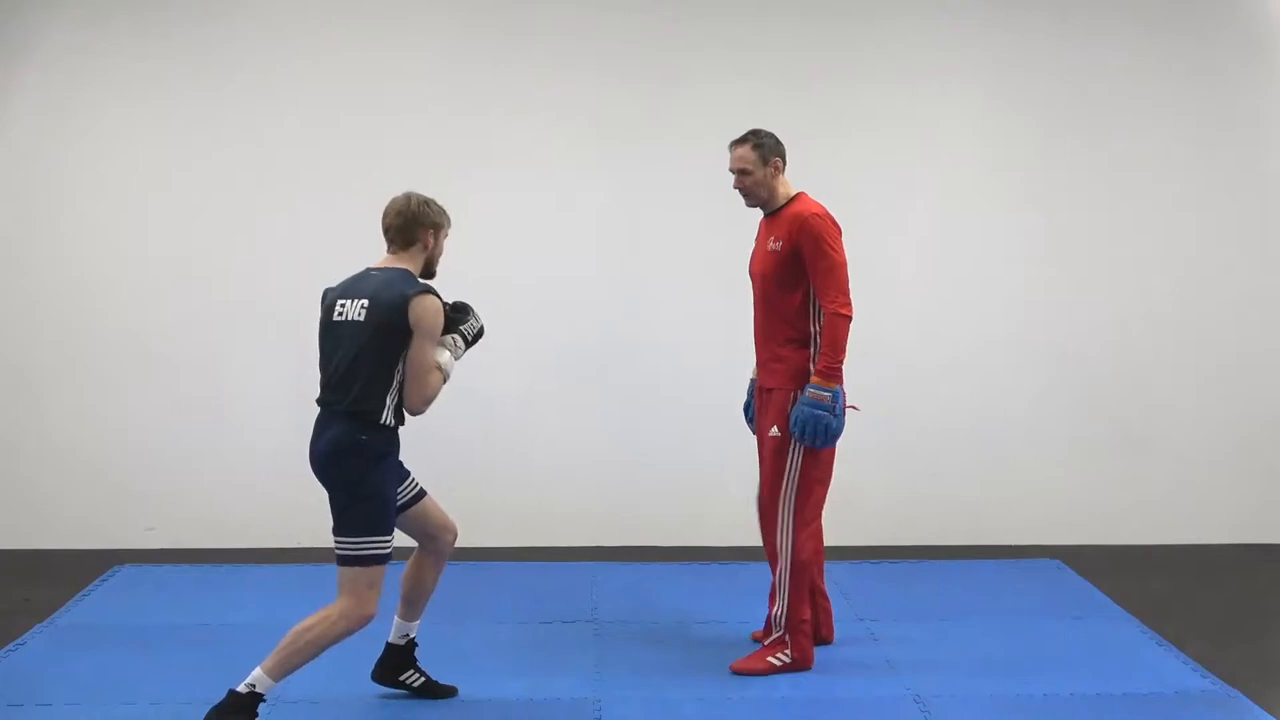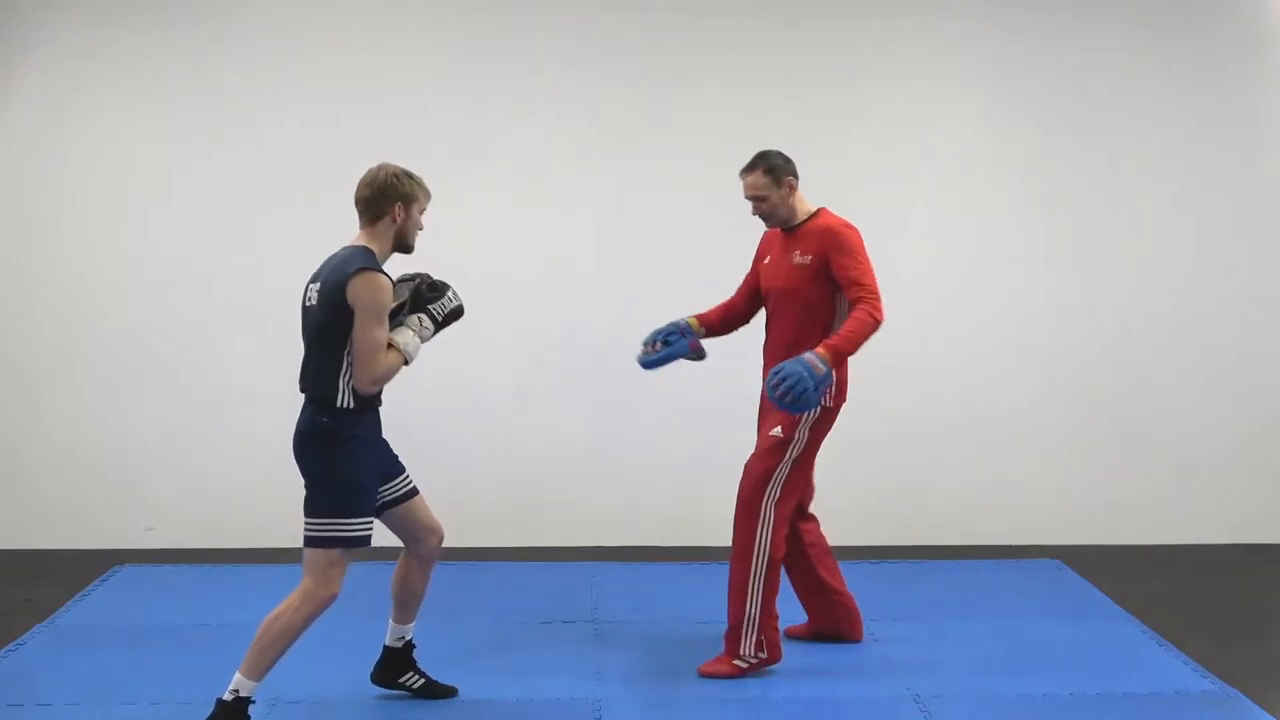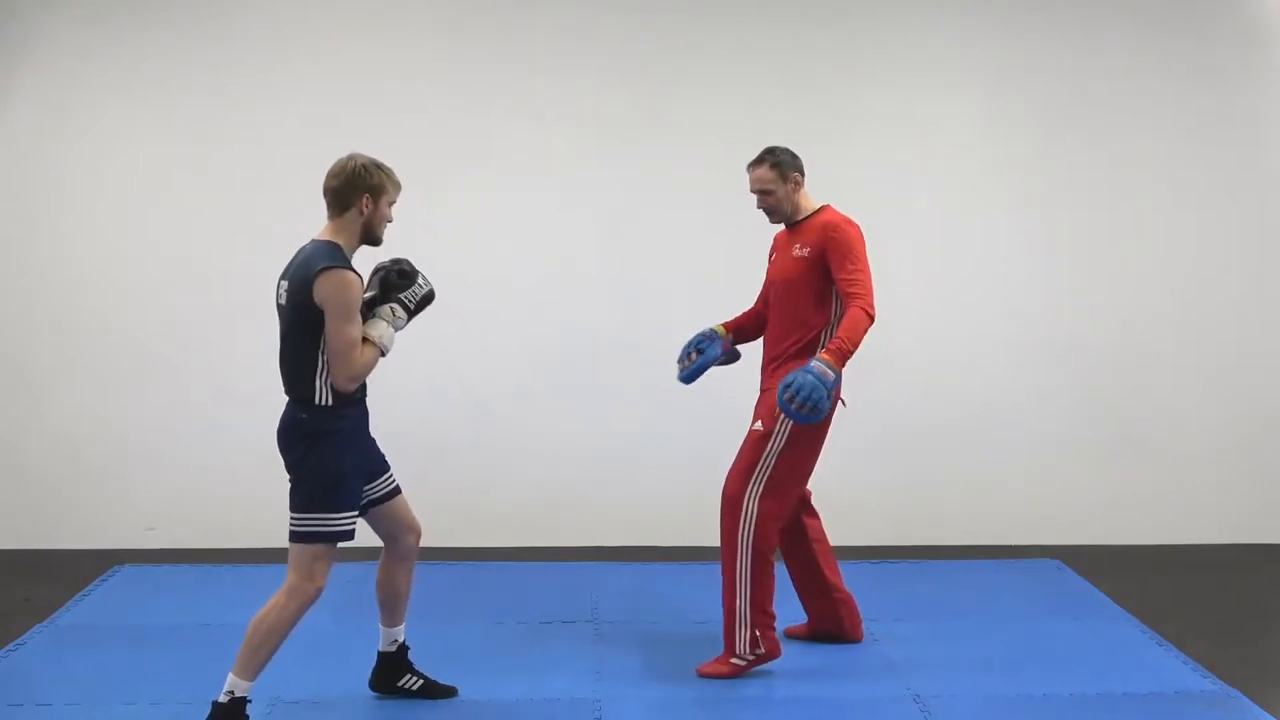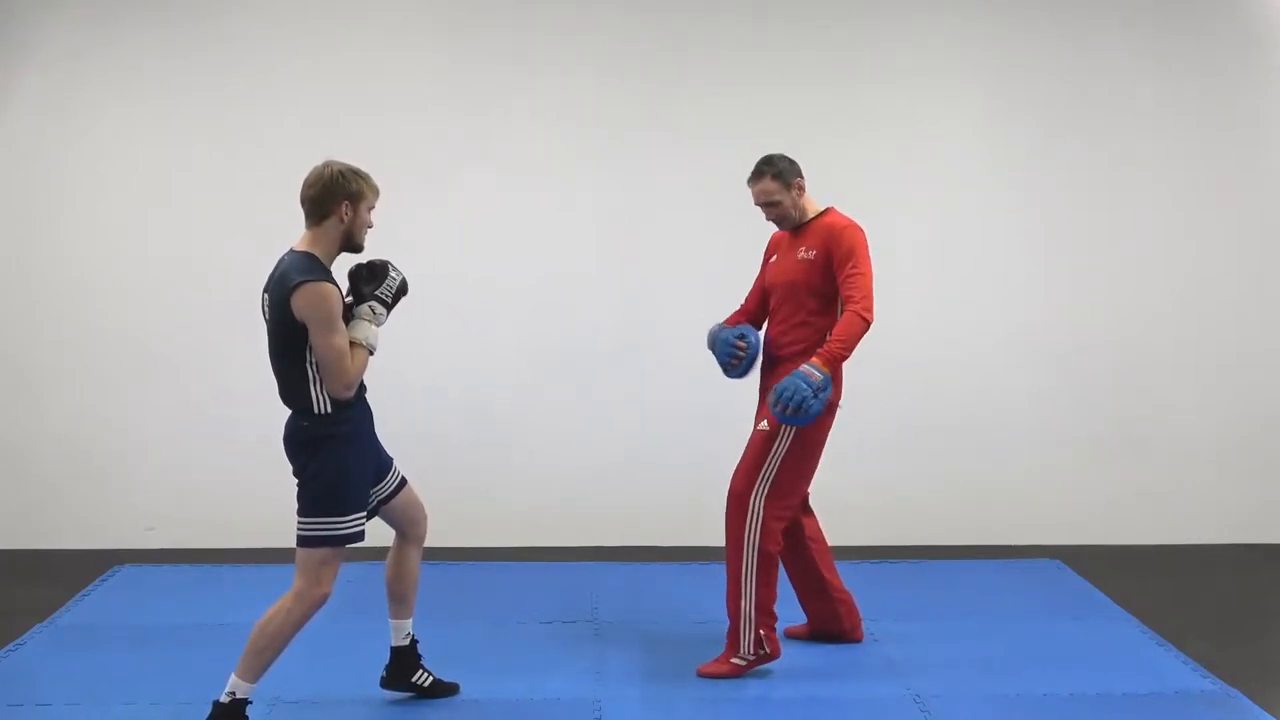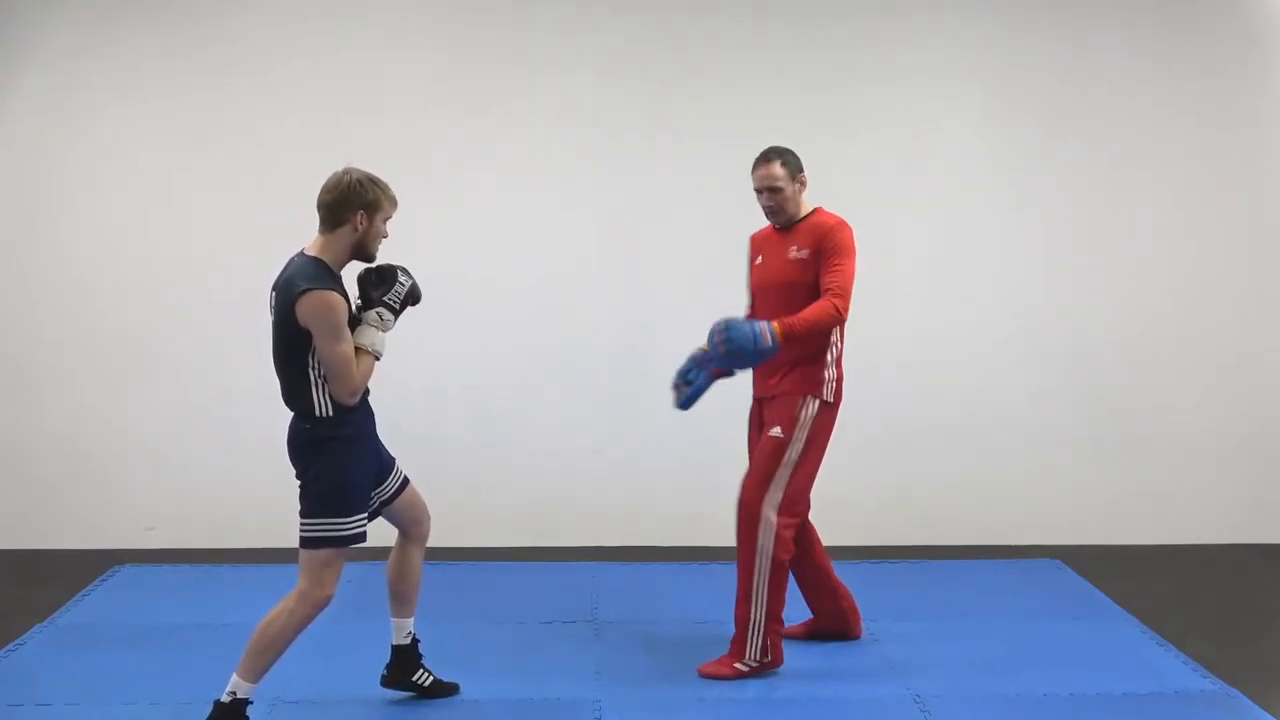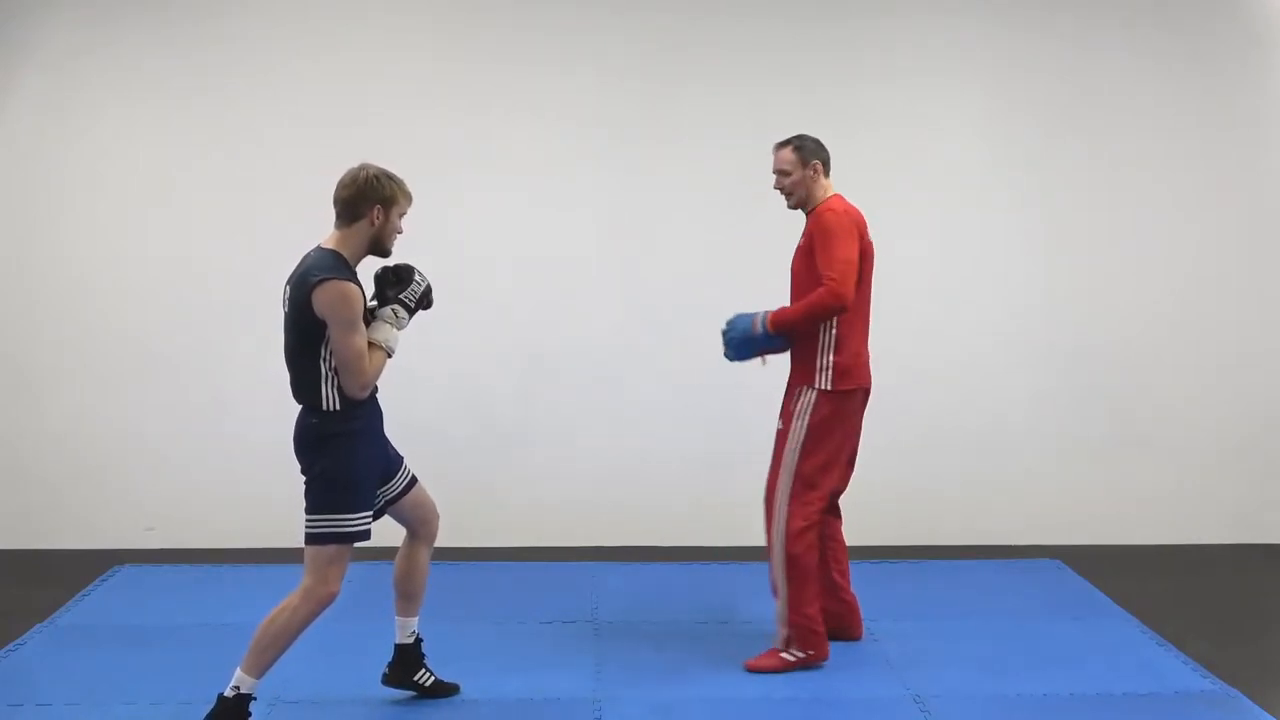
dt=0.7s
person 1, frame 1
left shoulder: (341, 291)
right shoulder: (422, 302)
right elbow: (416, 400)
right wrist: (454, 344)
left hip: (340, 439)
right hip: (361, 450)
left knee: (441, 537)
right knee: (357, 608)
left ankle: (397, 659)
person 1, frame 2
left shoulder: (335, 267)
right shoulder: (370, 279)
right elbow: (368, 378)
left wrist: (398, 315)
right wrist: (419, 326)
left hip: (354, 433)
right hip: (337, 438)
left knee: (427, 539)
right knee: (320, 589)
left ankle: (395, 660)
person 1, frame 3
left shoulder: (310, 260)
right shoulder: (336, 275)
right elbow: (347, 373)
left wrist: (374, 304)
right wrist: (392, 315)
left hip: (341, 429)
right hip: (324, 434)
left knee: (405, 536)
right knee: (306, 583)
left ankle: (392, 666)
person 1, frame 4
left shoulder: (295, 269)
right shoulder: (314, 287)
right elbow: (343, 380)
left wrist: (357, 306)
right wrist: (370, 313)
left hip: (347, 433)
right hip: (329, 441)
left knee: (413, 524)
right knee: (313, 589)
left ankle: (403, 662)
person 1, frame 5
left shoulder: (305, 270)
right shoulder: (319, 293)
right elbow: (347, 386)
left wrist: (369, 310)
right wrist: (378, 318)
left hip: (349, 435)
right hip: (330, 443)
left knee: (416, 523)
right knee: (315, 590)
left ankle: (403, 661)
person 1, frame 6
left shoulder: (320, 266)
right shoulder: (336, 285)
right elbow: (359, 380)
left wrist: (382, 309)
right wrist: (393, 315)
left hip: (355, 431)
right hip: (337, 439)
left knee: (424, 522)
right knee: (321, 587)
left ankle: (406, 659)
person 2, frame 1
left shoulder: (809, 221)
right shoulder: (767, 225)
left elbow: (837, 308)
left wrist: (823, 385)
right wrist: (758, 375)
left hip: (802, 388)
right hip: (776, 384)
left knee: (784, 510)
right knee: (792, 506)
left ankle: (789, 640)
right ankle: (811, 620)
person 2, frame 2
left shoulder: (835, 235)
right shoulder: (772, 242)
left elbow: (869, 308)
right elbow: (744, 305)
left wrist: (823, 357)
right wrist: (692, 327)
left hip: (811, 392)
right hip: (783, 391)
left knee: (760, 502)
right knee: (788, 507)
left ankle: (752, 645)
right ankle: (836, 618)
person 2, frame 3
left shoulder: (836, 230)
right shoulder: (784, 239)
left elbow: (861, 306)
left wrist: (828, 363)
right wrist: (722, 334)
left hip: (803, 388)
right hip: (783, 385)
left knee: (747, 500)
right knee: (788, 502)
left ankle: (750, 642)
right ankle: (835, 617)
person 2, frame 4
left shoulder: (841, 233)
right shoulder: (778, 244)
left elbow: (858, 310)
right elbow: (755, 307)
left wrist: (819, 366)
right wrist: (727, 332)
left hip: (805, 390)
right hip: (780, 387)
left knee: (751, 500)
right knee: (783, 504)
left ankle: (751, 641)
right ankle: (835, 617)
person 2, frame 5
left shoulder: (831, 232)
right shoulder: (763, 240)
left elbow: (834, 305)
left wrist: (774, 333)
right wrist: (713, 357)
left hip: (809, 390)
right hip: (773, 389)
left knee: (763, 509)
right knee: (782, 507)
left ankle: (756, 645)
right ankle: (835, 615)
person 2, frame 6
left shoulder: (831, 217)
right shoulder: (842, 219)
left elbow: (834, 296)
left wrist: (769, 325)
right wrist: (780, 331)
left hip: (824, 382)
right hip: (842, 380)
left knee: (791, 505)
right knee: (817, 501)
left ankle: (802, 638)
right ankle: (838, 616)
